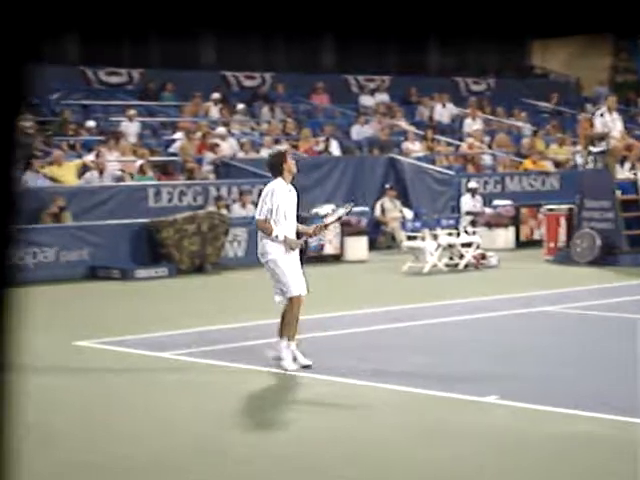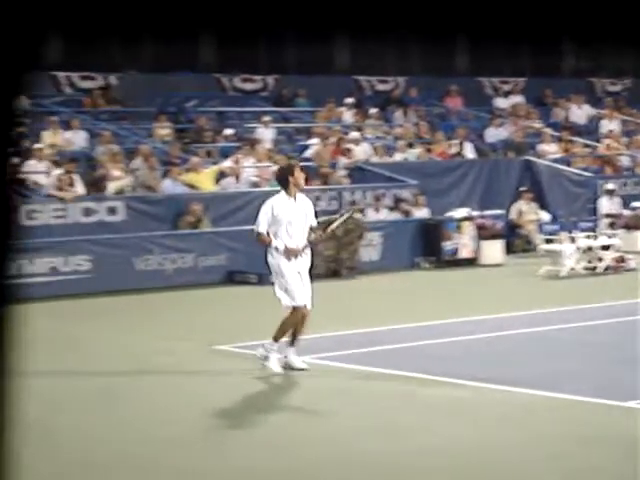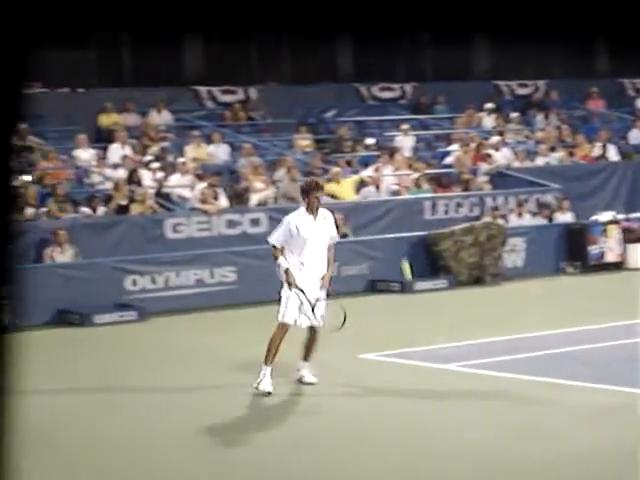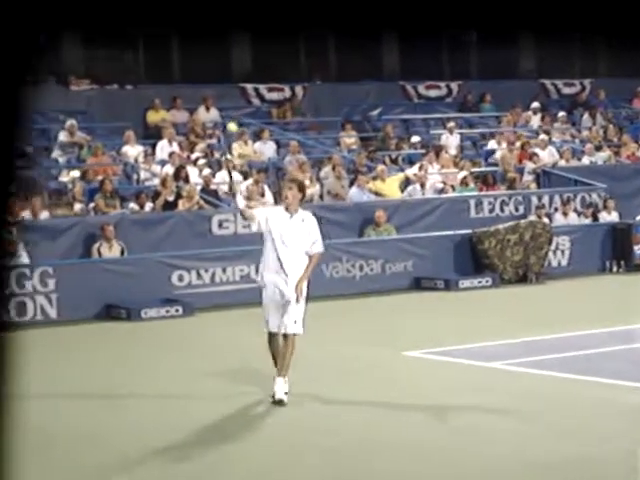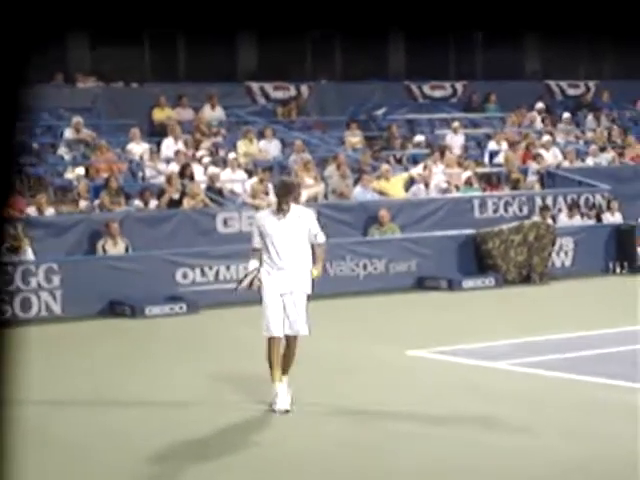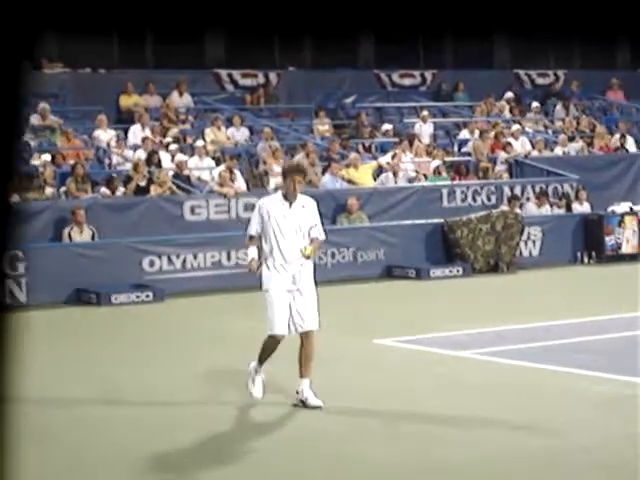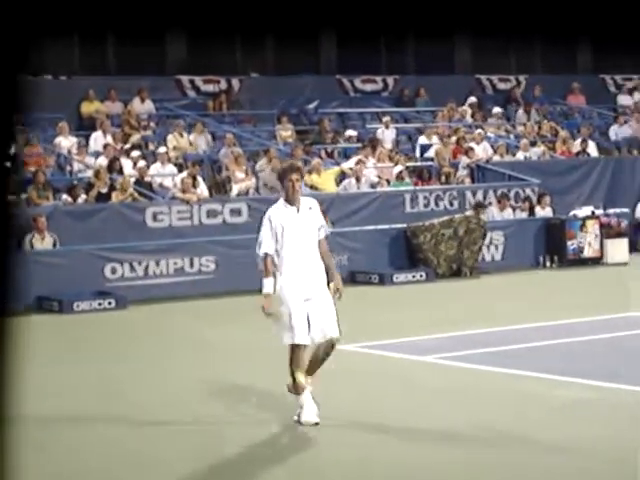
dt=0.7s
person 1, frame 1
left shoulder: (291, 191)
right shoulder: (272, 190)
right elbow: (260, 223)
left wrist: (307, 230)
right wrist: (285, 238)
left hip: (289, 253)
right hip: (274, 253)
left knee: (295, 300)
right knee: (295, 298)
left ankle: (287, 349)
right ankle: (285, 348)
person 1, frame 2
left shoulder: (305, 202)
right shoulder: (272, 204)
left elbow: (311, 229)
right elbow: (260, 235)
left wrist: (315, 237)
right wrist: (283, 248)
left hip: (301, 262)
right hip: (283, 263)
left knee: (302, 310)
right knee: (300, 310)
left ankle: (289, 353)
right ankle: (270, 349)
person 1, frame 3
left shoulder: (327, 217)
right shoulder: (291, 221)
left elbow: (330, 246)
right elbow: (275, 248)
left wrist: (328, 271)
right wrist: (286, 269)
left hip: (317, 281)
right hip: (295, 281)
left knee: (315, 328)
right knee: (283, 326)
left ankle: (303, 368)
right ankle: (265, 373)
person 1, frame 4
left shoulder: (309, 221)
right shoulder: (271, 214)
left elbow: (315, 254)
right elbow: (250, 216)
left wrist: (303, 279)
left hip: (295, 285)
right hip: (272, 283)
left knee: (290, 334)
right knee: (273, 332)
left ankle: (280, 384)
right ankle: (280, 376)
person 1, frame 5
left shoulder: (307, 216)
right shoulder: (262, 219)
left elbow: (318, 241)
right elbow: (258, 248)
left wrist: (318, 264)
right wrist: (253, 267)
left hip: (297, 284)
right hip: (272, 284)
left knee: (294, 335)
right knee: (274, 336)
left ankle: (282, 377)
right ankle: (279, 391)
person 1, frame 6
left shoulder: (310, 205)
right shoulder: (265, 205)
left elbow: (318, 236)
right elbow: (254, 236)
left wrist: (312, 248)
right wrist: (253, 257)
left hip: (303, 277)
right hip: (275, 278)
left knee: (308, 331)
right knee: (277, 334)
left ankle: (304, 390)
right ankle: (257, 369)
person 1, frame 7
left shoulder: (313, 206)
right shoulder: (273, 215)
right elbow: (267, 256)
left wrist: (334, 274)
right wrist: (268, 293)
left hip: (318, 285)
right hip: (292, 289)
left knee: (330, 340)
right knee: (298, 344)
left ankle: (300, 381)
right ankle: (303, 404)
